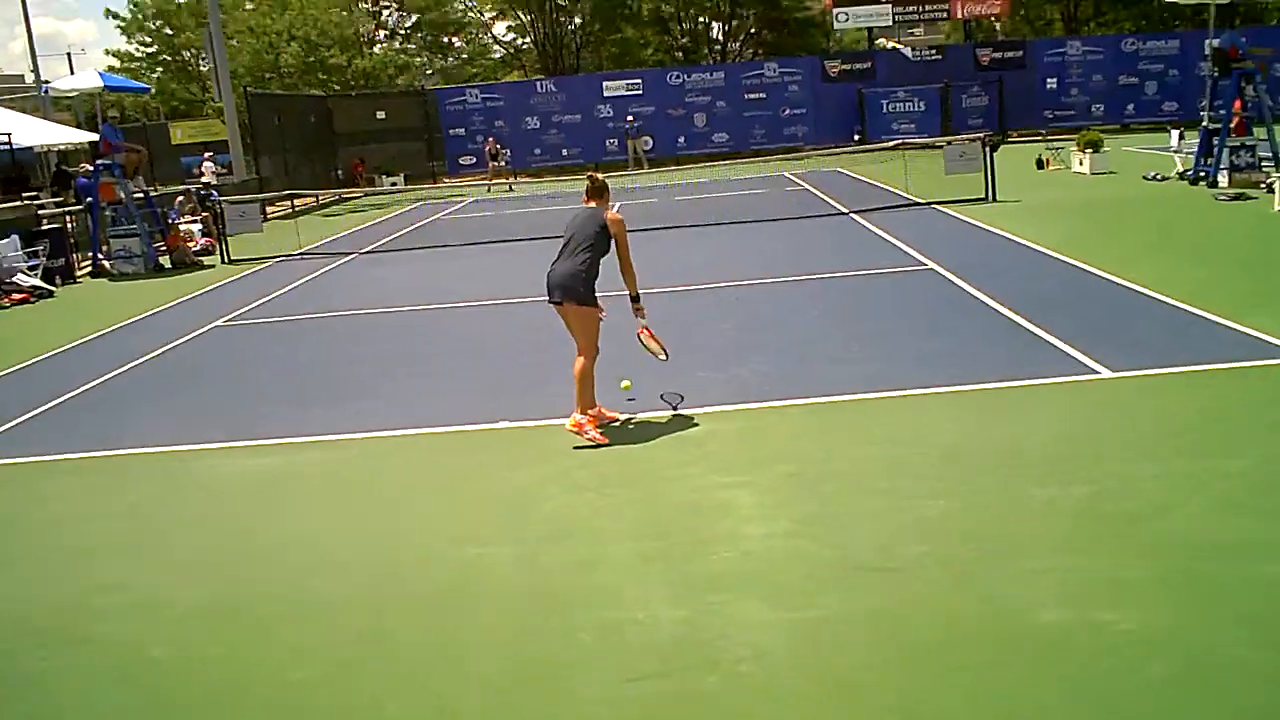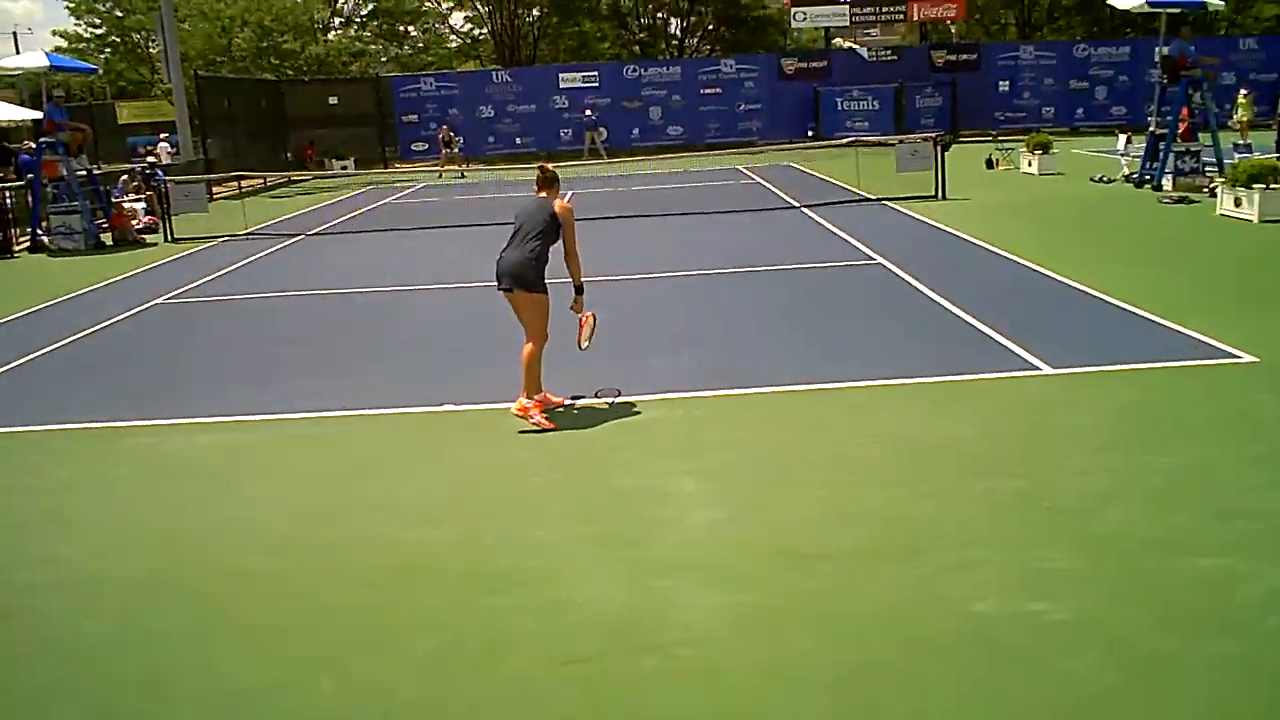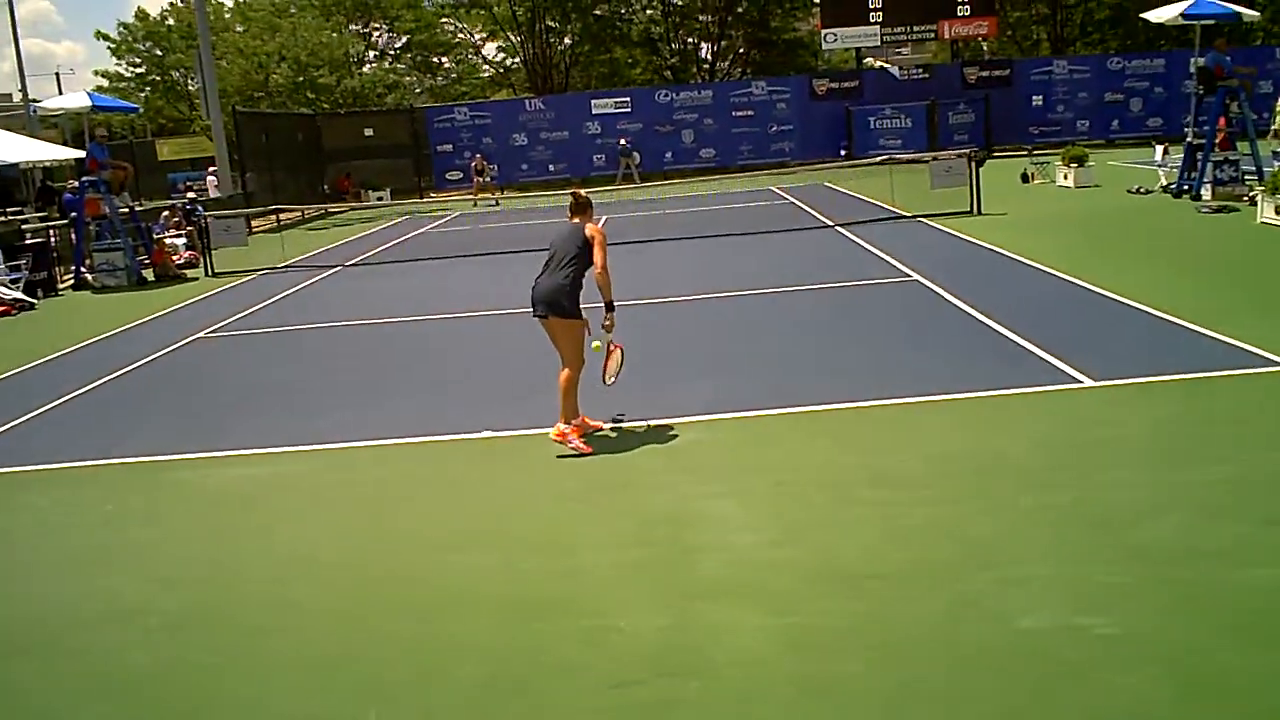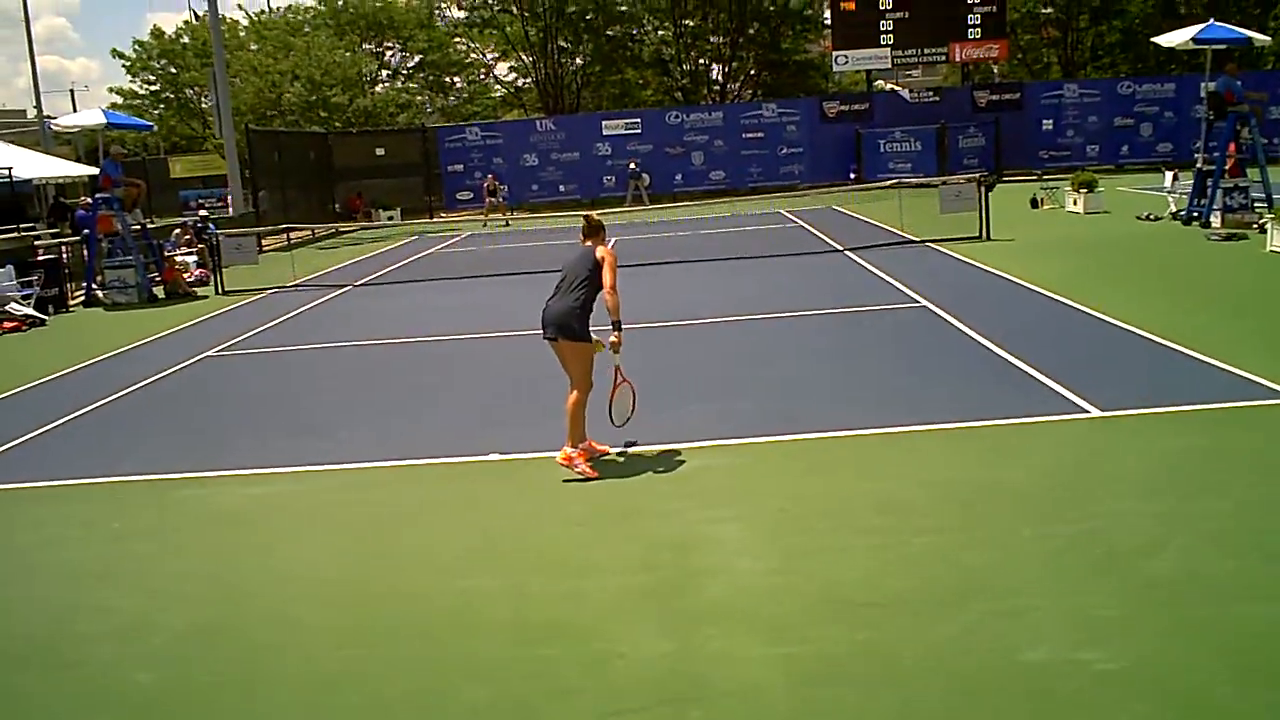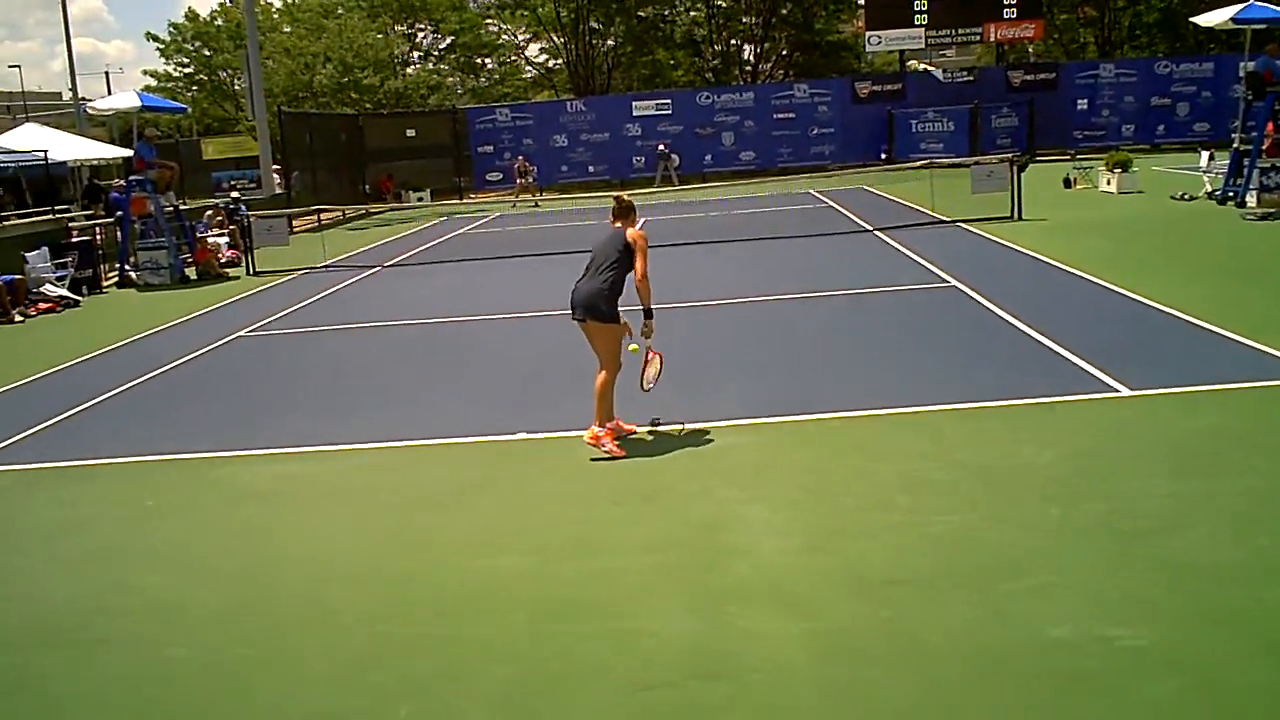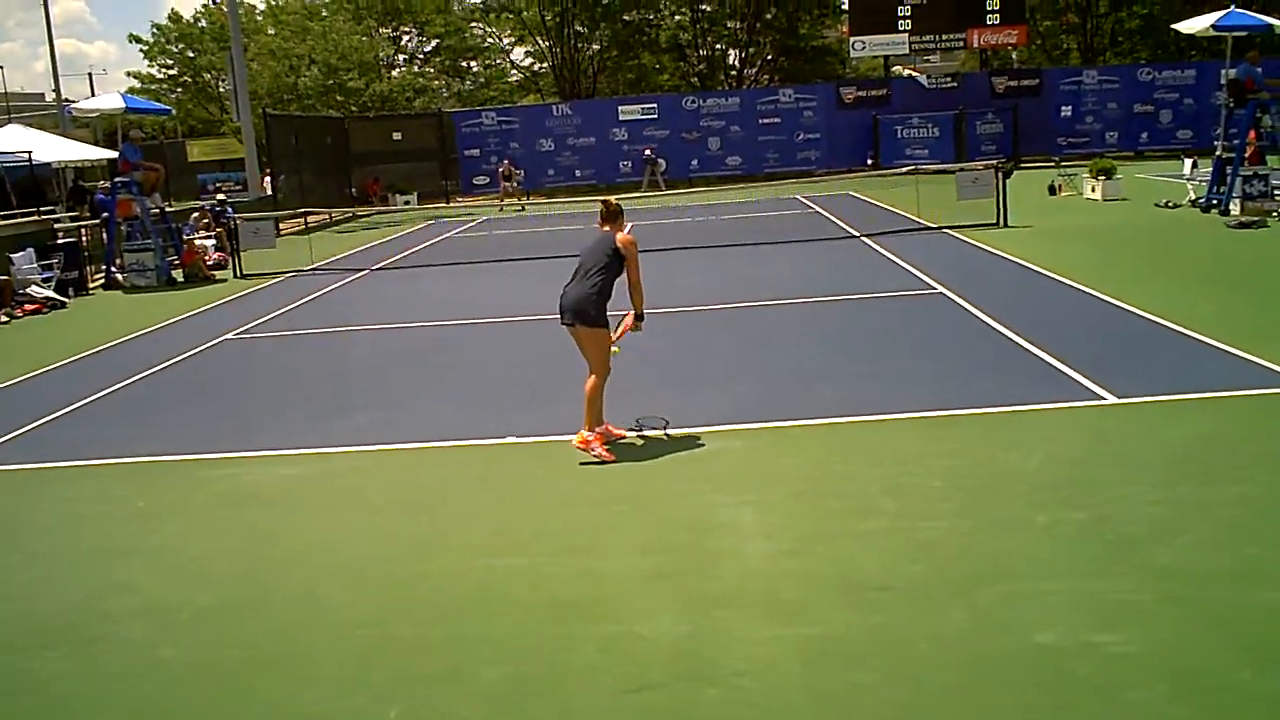
dt=0.3s
person 1, frame 1
left shoulder: (575, 218)
right shoulder: (613, 219)
right elbow: (625, 264)
left wrist: (590, 301)
right wrist: (635, 300)
left hip: (555, 279)
right hip: (576, 282)
left knee: (587, 351)
right knee: (588, 352)
left ankle: (591, 409)
right ankle: (579, 417)
person 1, frame 2
left shoulder: (525, 207)
right shoulder: (562, 207)
right elbow: (570, 252)
right wrist: (579, 291)
left hip: (505, 266)
right hip: (526, 268)
left knee: (536, 336)
right knee: (536, 338)
left ankle: (537, 394)
right ankle: (526, 401)
person 1, frame 3
left shoulder: (560, 233)
right shoulder: (594, 231)
right elbow: (600, 269)
left wrist: (578, 317)
right wrist: (609, 308)
left hip: (540, 293)
right hip: (560, 295)
left knee: (572, 362)
right knee: (573, 363)
left ankle: (574, 419)
right ankle: (563, 426)
person 1, frame 4
left shoulder: (574, 256)
right shoulder: (605, 252)
right elbow: (609, 289)
left wrist: (588, 338)
right wrist: (616, 327)
left hip: (550, 315)
right hip: (570, 317)
left knee: (580, 385)
right knee: (581, 386)
left ankle: (581, 443)
right ankle: (570, 450)
person 1, frame 5
left shoulder: (605, 238)
right shoulder: (636, 235)
right elbow: (640, 277)
left wrist: (618, 320)
right wrist: (648, 315)
left hip: (579, 296)
right hip: (598, 299)
left knee: (610, 365)
right knee: (610, 367)
left ankle: (609, 422)
right ankle: (598, 430)
person 1, frame 6
left shoulder: (593, 242)
right shoulder: (625, 240)
right elbow: (634, 284)
left wrist: (603, 329)
right wrist: (639, 316)
left hip: (568, 301)
right hip: (588, 304)
left knee: (599, 369)
right knee: (599, 371)
left ankle: (599, 426)
right ankle: (587, 434)
